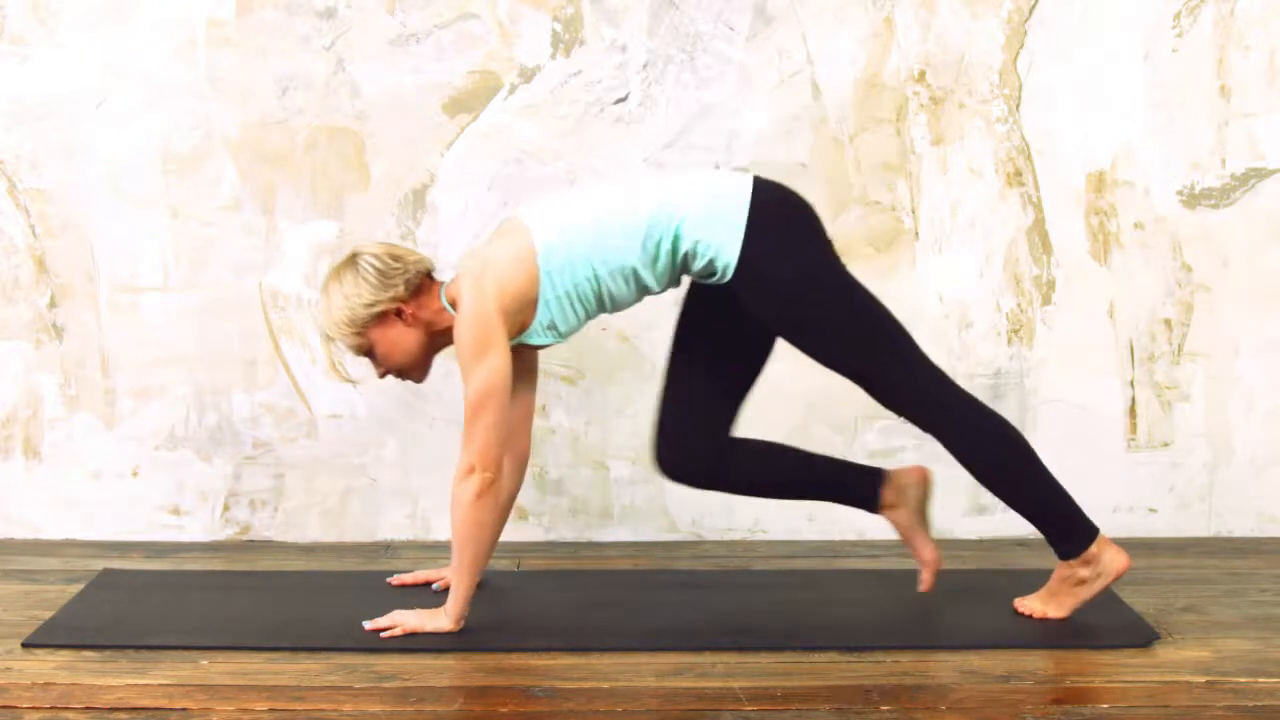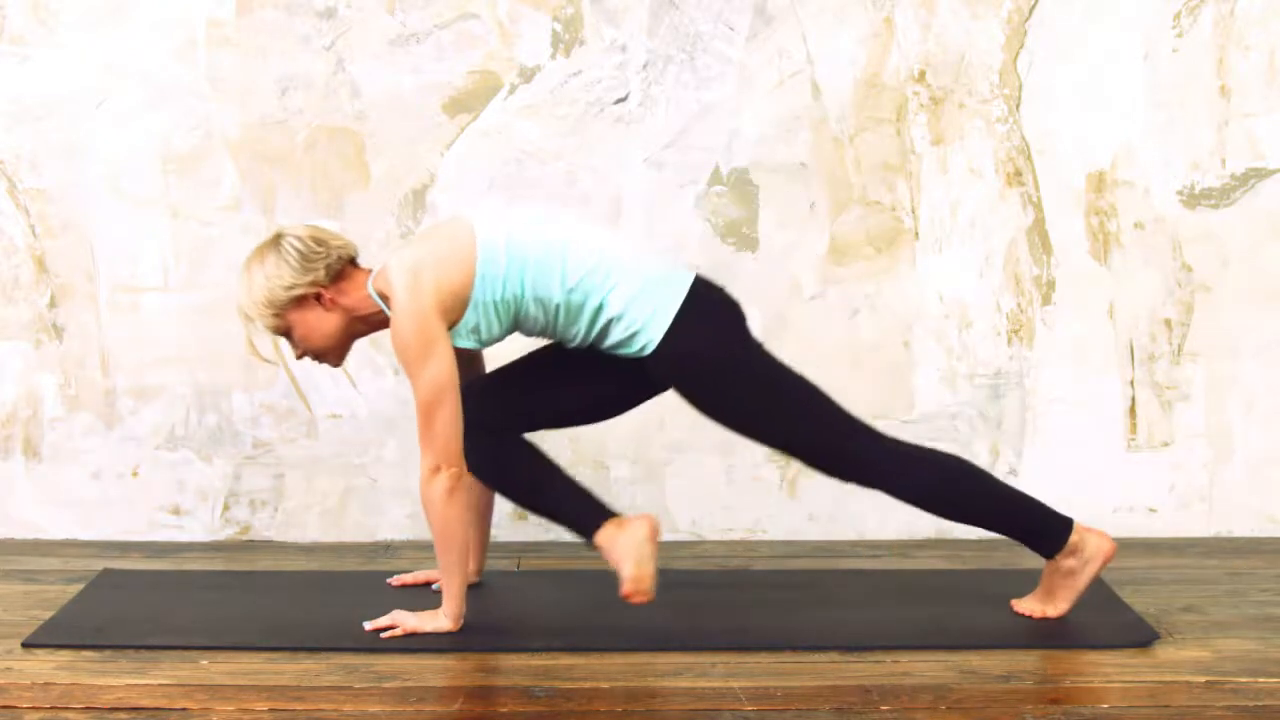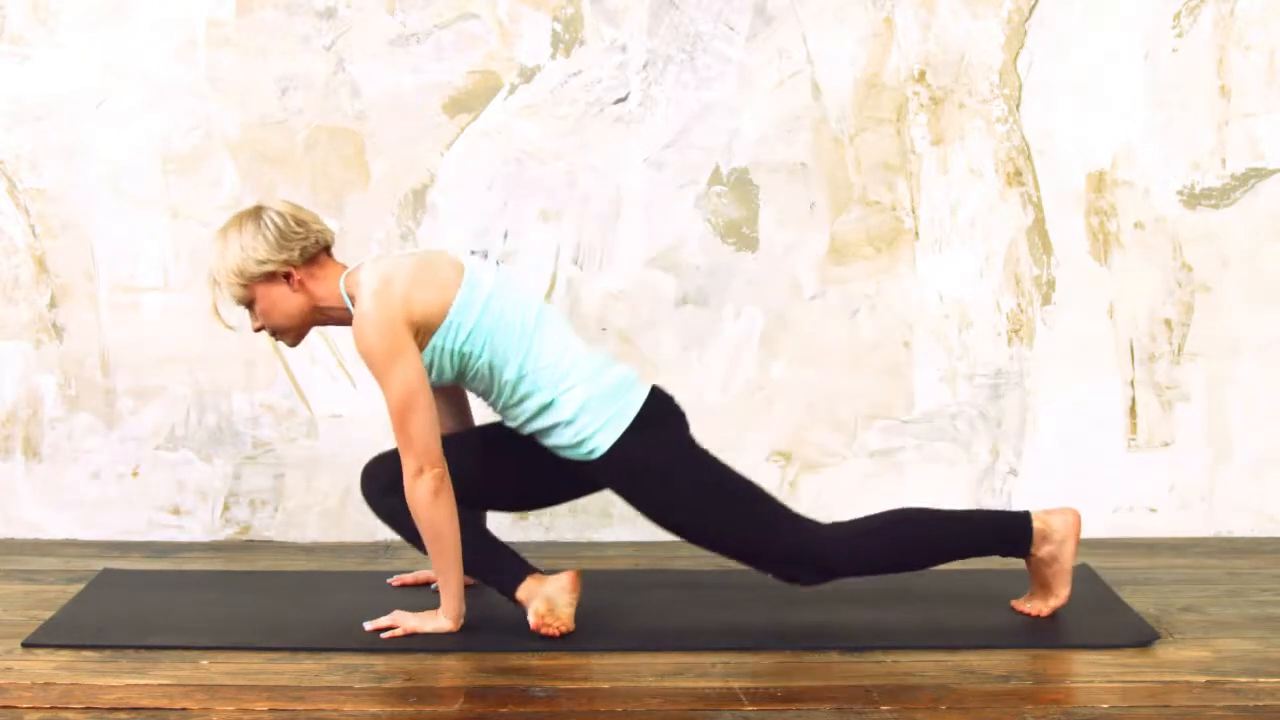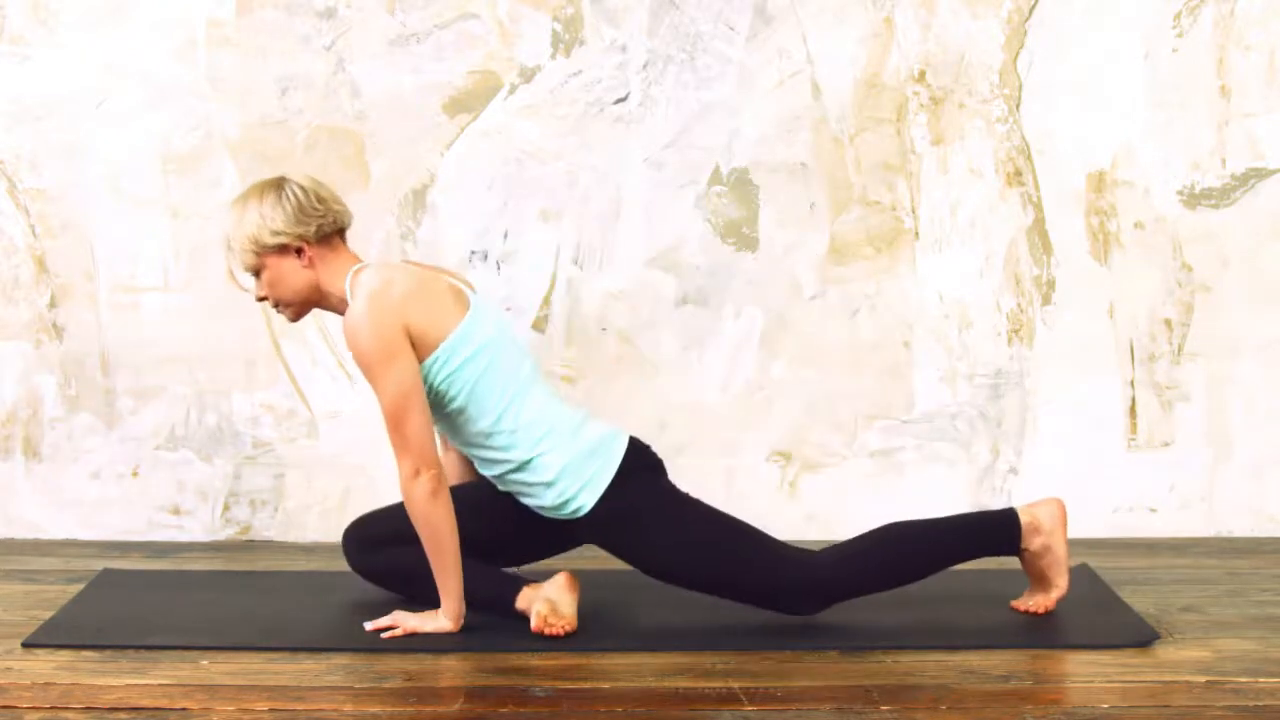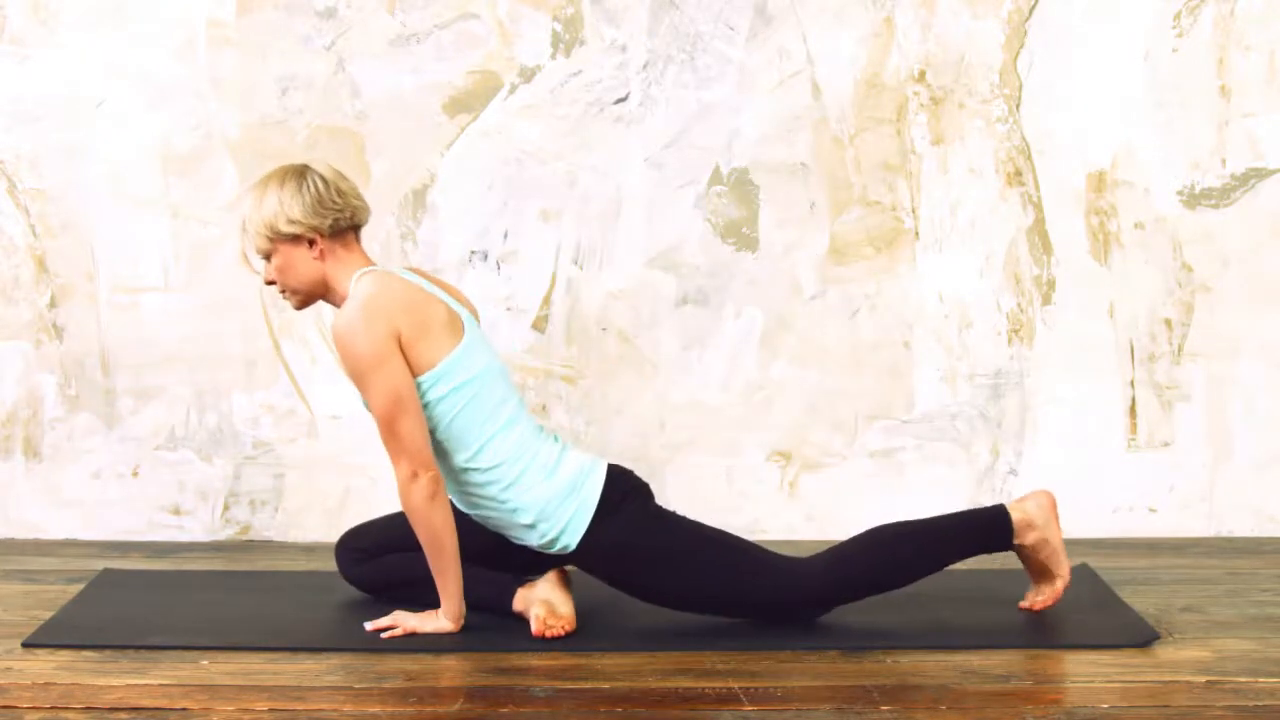
dt=0.4s
person 1, frame 1
left shoulder: (479, 305)
right shoulder: (500, 304)
left elbow: (479, 472)
right elbow: (508, 459)
left wrist: (452, 610)
right wrist: (465, 564)
left hip: (750, 234)
right hip: (733, 242)
left knee: (917, 392)
right knee: (687, 453)
left ankle: (1086, 553)
right ankle: (888, 494)
person 1, frame 2
left shoulder: (411, 301)
right shoulder: (427, 292)
left elbow: (441, 467)
right elbow: (462, 446)
left wrist: (451, 608)
right wrist: (467, 560)
left hip: (671, 320)
right hip: (644, 322)
left knee: (853, 451)
right knee: (486, 424)
left ankle: (1070, 544)
right ankle: (615, 534)
person 1, frame 3
left shoulder: (377, 309)
right shoulder: (391, 290)
left elbow: (429, 474)
right elbow: (447, 446)
left wrist: (450, 607)
right wrist: (457, 558)
left hip: (618, 434)
right hip: (584, 431)
left knee: (809, 555)
right knee: (382, 480)
left ankle: (1036, 530)
right ankle: (527, 583)
person 1, frame 4
left shoulder: (370, 310)
right shoulder: (400, 282)
left elbow: (420, 472)
left wrist: (449, 608)
right wrist: (458, 558)
left hip: (598, 489)
right hip: (556, 488)
left knee: (807, 582)
right knee: (366, 545)
left ankle: (1021, 525)
person 1, frame 5
left shoulder: (361, 318)
right shoulder: (411, 284)
left elbow: (418, 474)
left wrist: (451, 608)
right wrist: (480, 583)
left hip: (584, 519)
right hip: (563, 501)
left knee: (802, 588)
right knee: (359, 555)
left ankle: (1014, 520)
right ankle: (523, 589)
